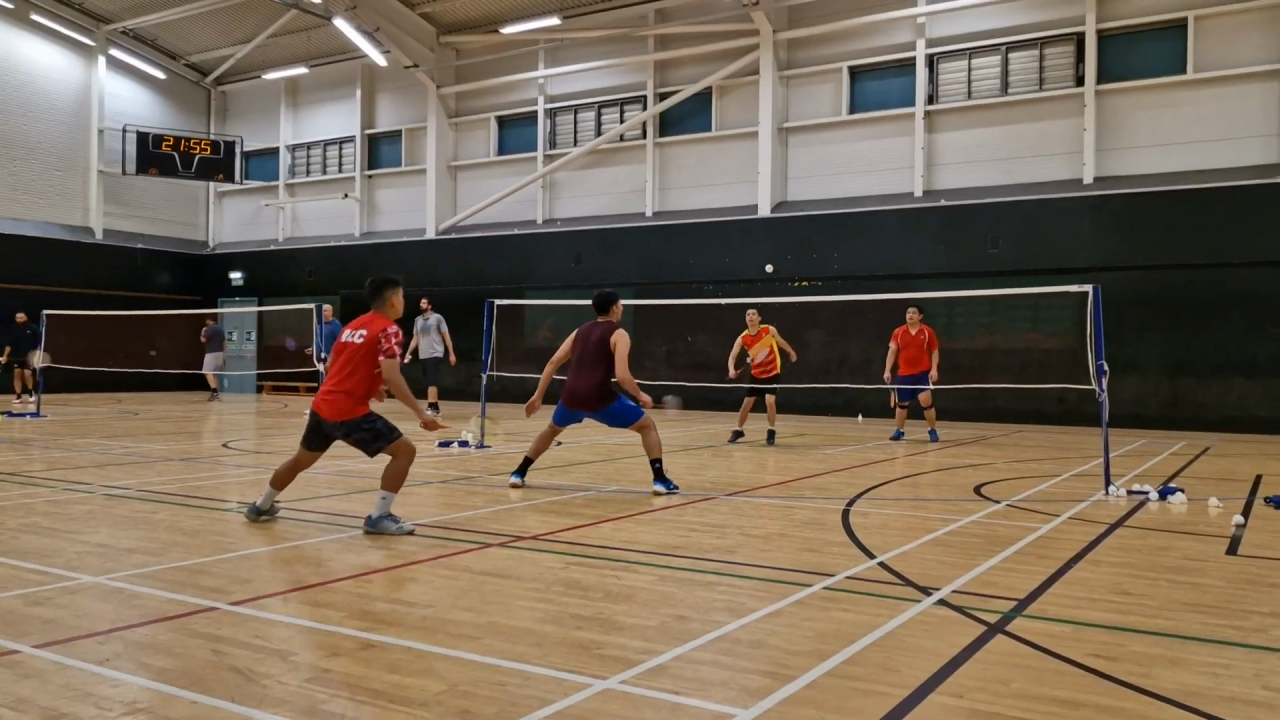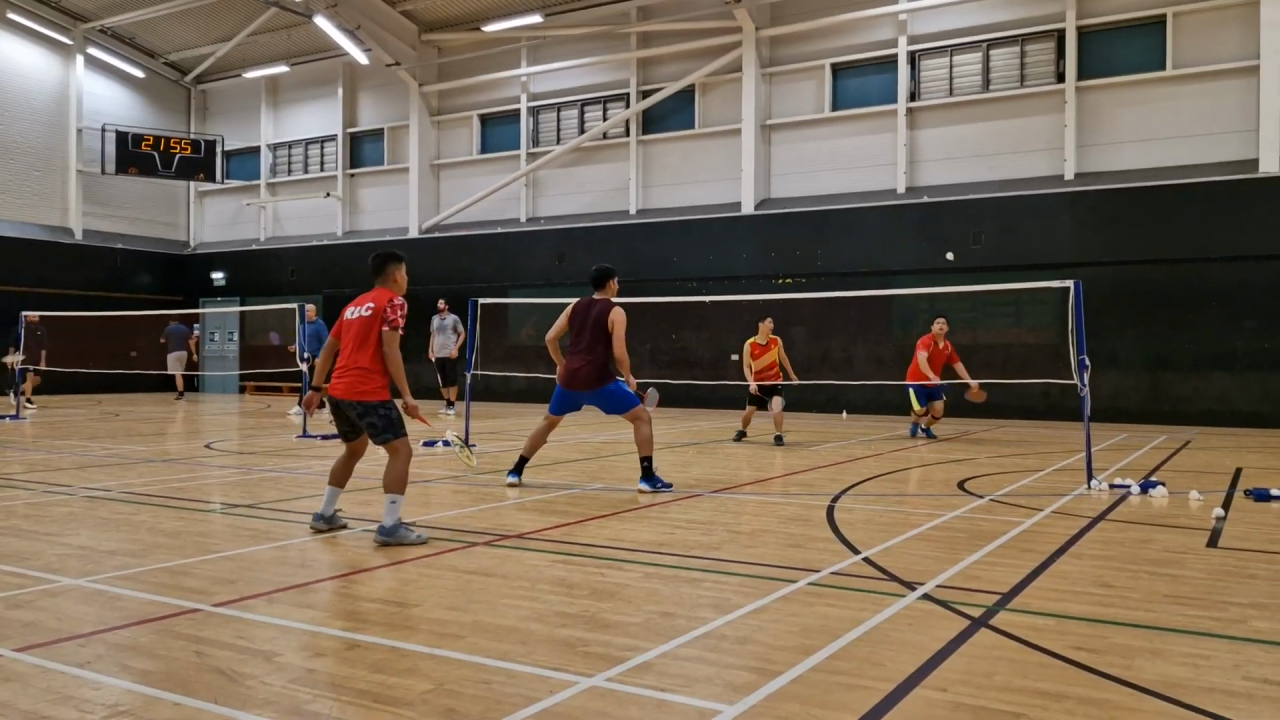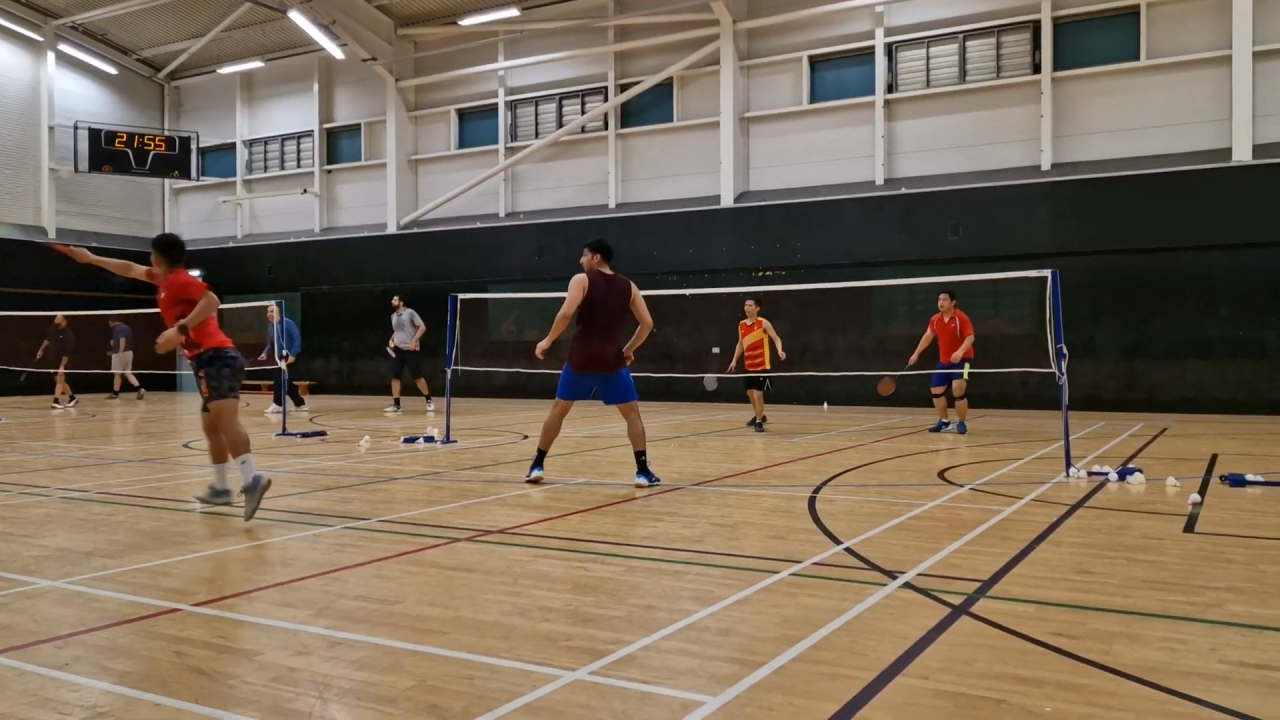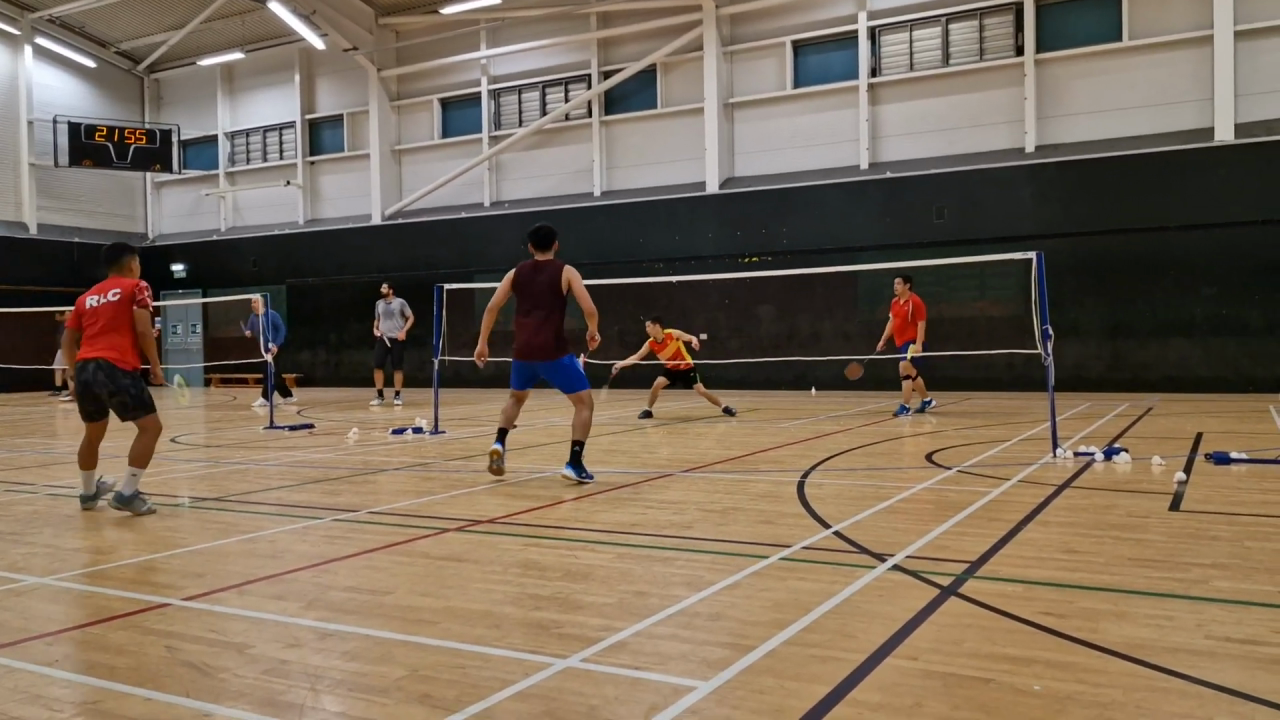
dt=1s
person 1, frame 1
left shoulder: (352, 326)
right shoulder: (389, 330)
right elbow: (392, 377)
right wrist: (420, 413)
left hip: (322, 406)
right hip: (350, 411)
left knee: (302, 459)
right knee: (405, 451)
left ankle: (261, 506)
right ankle: (378, 517)
person 1, frame 2
left shoulder: (354, 304)
right shoulder: (394, 301)
left elbow: (328, 348)
right elbow: (390, 351)
left wrist: (315, 388)
right wrist: (407, 395)
left hip: (339, 391)
right hip: (368, 393)
left knee: (355, 449)
right knee: (400, 451)
left ankle: (325, 514)
right ankle: (390, 526)
person 1, frame 3
left shoulder: (178, 280)
right shoulder: (169, 279)
left elbow: (211, 302)
right elbow: (131, 269)
left wrist: (180, 329)
right wrist: (91, 258)
left hip: (211, 356)
right hip: (223, 357)
left knee: (227, 421)
right knee: (211, 426)
left ankle: (253, 480)
right ankle: (220, 489)
person 1, frame 4
left shoulder: (87, 297)
right shoulder: (137, 287)
left elbow: (68, 339)
right elbow: (144, 332)
left wrist: (75, 374)
right wrist: (155, 367)
left hip: (83, 369)
right hip: (115, 369)
left knee: (93, 433)
right knee: (151, 427)
left ankle: (89, 493)
right ankle: (127, 494)
person 2, frame 1
left shoulder: (581, 331)
right shoulder: (619, 334)
left elbow: (553, 363)
right elbow: (622, 376)
left wrist: (538, 395)
right wrist: (640, 395)
left hip: (571, 397)
right hip: (600, 398)
left knee: (552, 430)
right knee: (647, 426)
left ankle: (519, 473)
right ankle: (660, 480)
person 2, frame 2
left shoulder: (575, 307)
right shoulder: (616, 312)
left elbow: (550, 338)
right elbow: (619, 355)
left wrist: (561, 365)
right wrist: (628, 377)
left hip: (570, 378)
right hip: (599, 380)
left knee: (548, 422)
right knee: (642, 418)
left ankle: (515, 472)
right ankle: (648, 477)
person 2, frame 3
left shoulder: (582, 280)
right shoulder: (628, 286)
left elbow: (566, 313)
right elbow: (647, 323)
left wrist: (547, 341)
right wrist: (629, 349)
left hip: (579, 361)
right hip: (611, 362)
left knee: (558, 410)
right knee: (632, 415)
left ankle: (537, 465)
right ankle: (642, 472)
person 2, frame 4
left shoulder: (516, 272)
right shoulder: (566, 272)
left elbow: (492, 308)
right elbow: (589, 309)
left wrist: (482, 343)
right wrist: (593, 331)
left hip: (523, 350)
right hip: (554, 351)
left knee: (516, 398)
right knee: (584, 403)
left ankle: (499, 445)
right ankle: (575, 463)
